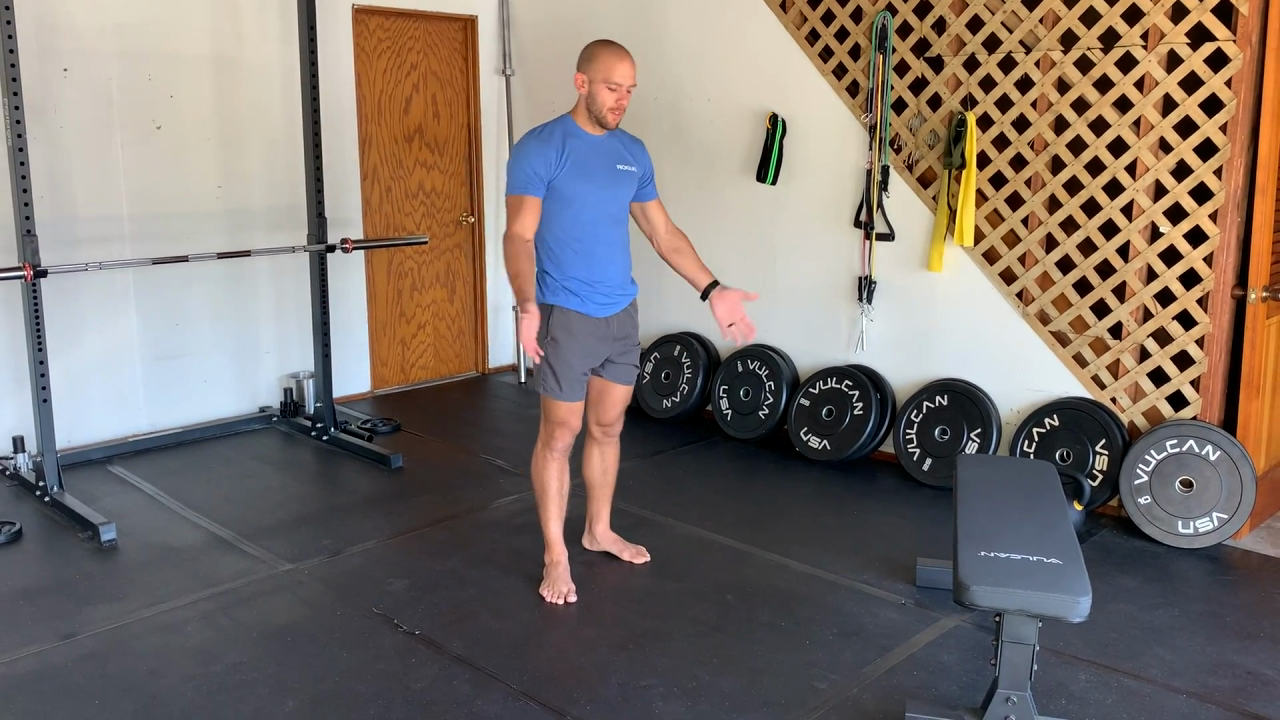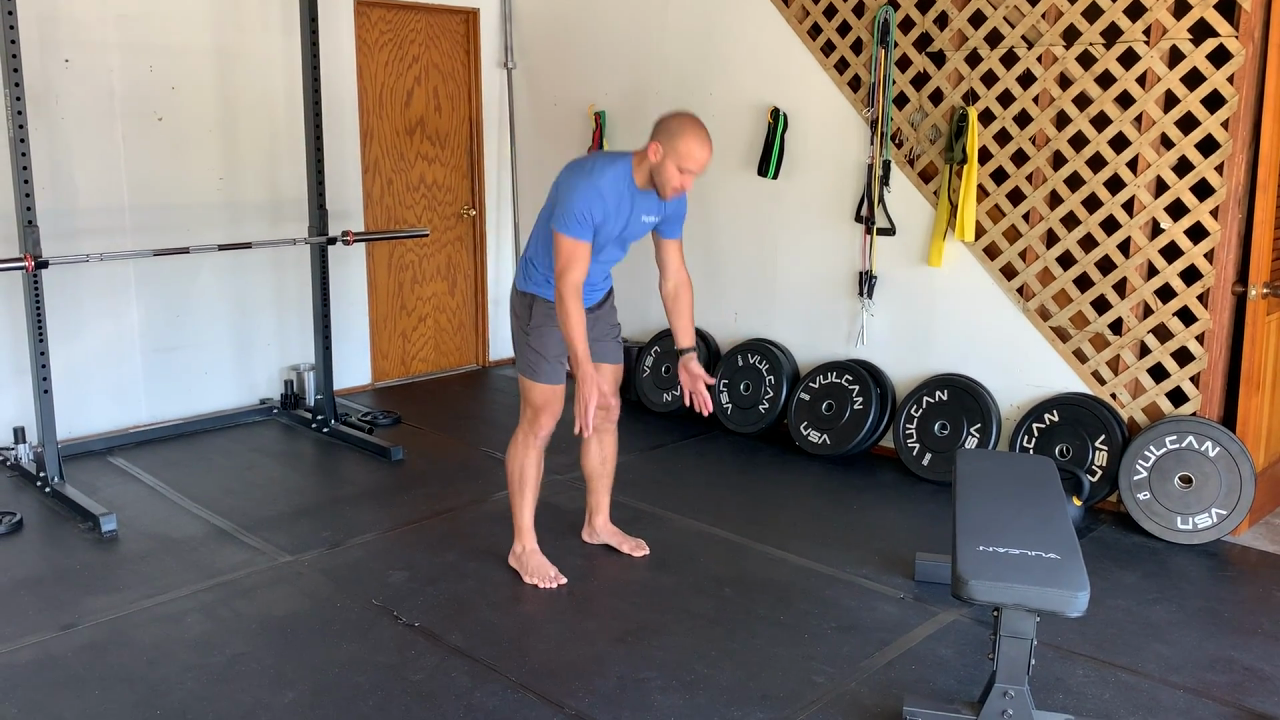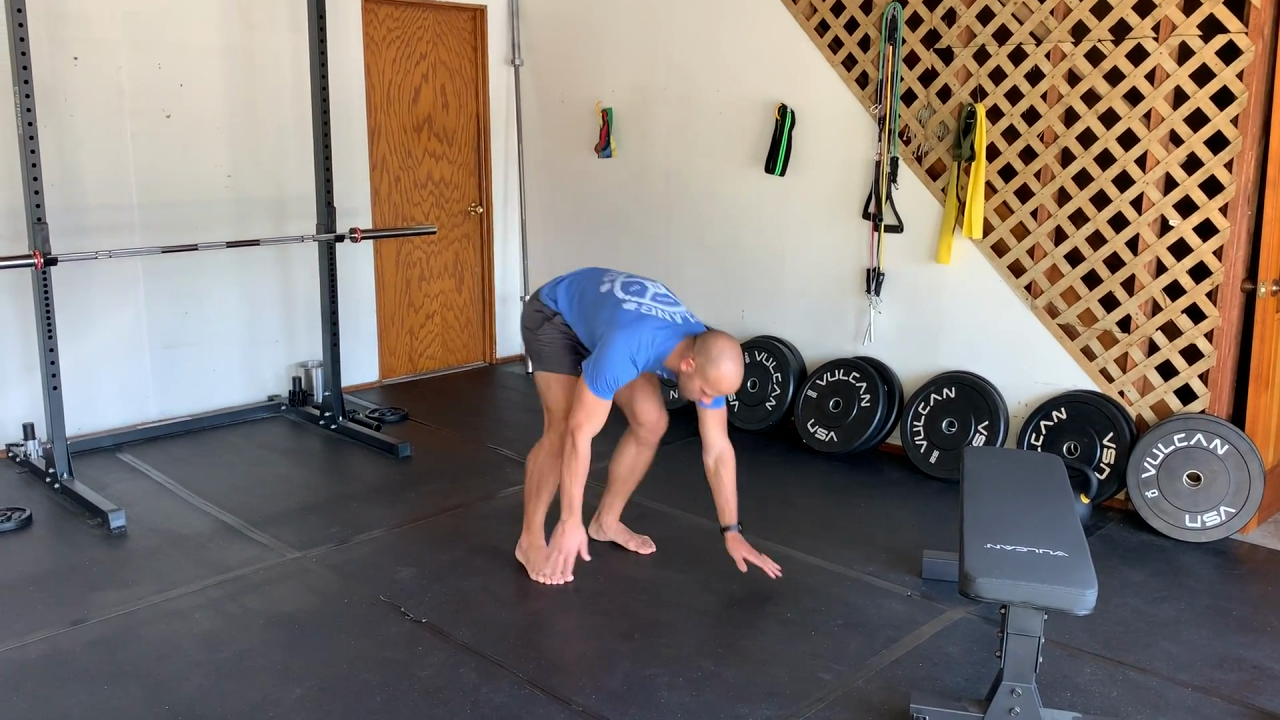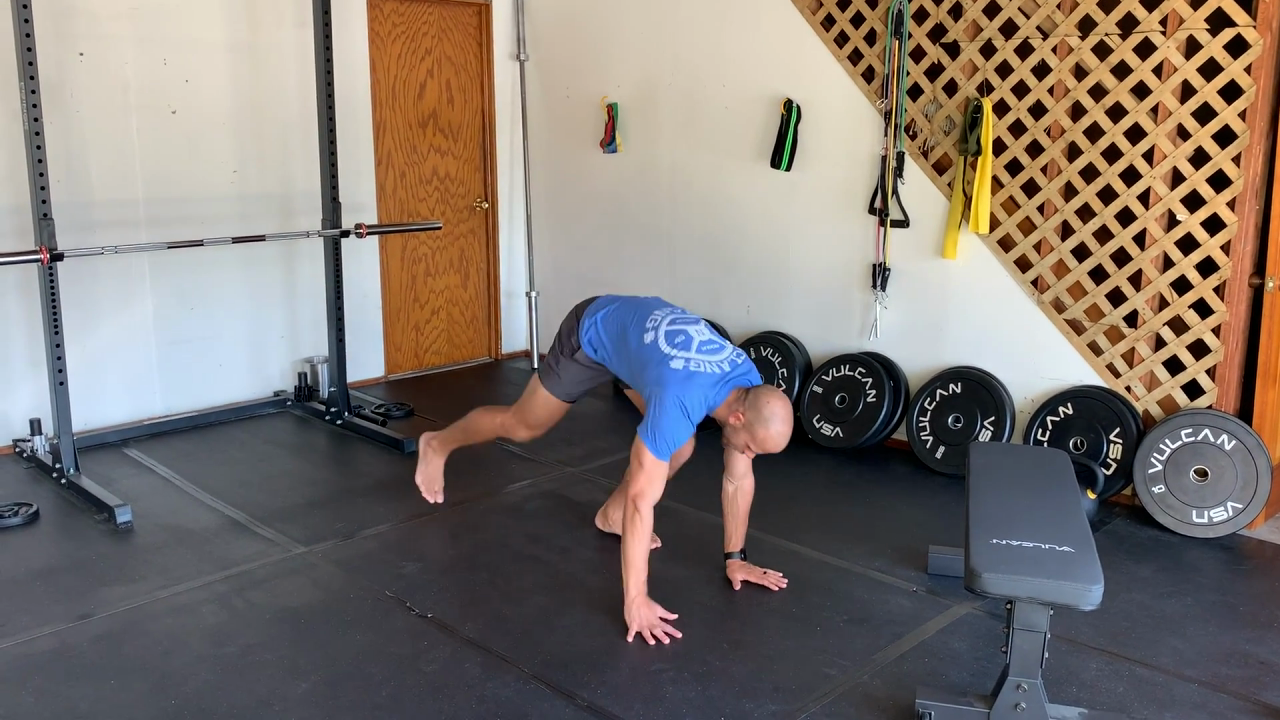
dt=0.5s
person 1, frame 1
left shoulder: (633, 152)
right shoulder: (539, 148)
left elbow: (662, 232)
right elbow: (520, 235)
left wrist: (713, 290)
right wrist: (526, 304)
left hip: (622, 314)
right hip: (566, 317)
left knee: (607, 428)
right knee: (560, 435)
left ankle: (598, 530)
right ankle: (555, 555)
person 1, frame 2
left shoulder: (669, 196)
right shoulder: (588, 185)
left elbow: (675, 277)
right elbow: (568, 284)
left wrist: (687, 354)
right wrist: (584, 369)
left hip: (597, 300)
right hip: (544, 298)
left knee: (606, 412)
right knee: (540, 420)
left ankle: (598, 522)
right ankle: (524, 545)
person 1, frame 3
left shoulder: (709, 357)
right shoulder: (622, 349)
left elbow: (718, 450)
right elbow: (580, 435)
left wrist: (733, 532)
right wrist: (571, 521)
left hip: (602, 311)
right hip: (553, 313)
left knee: (652, 423)
right knee: (564, 427)
left ankle: (605, 520)
right ankle: (531, 538)
person 1, frame 4
left shoulder: (752, 391)
right shoulder: (680, 402)
left elbow: (738, 479)
right elbow: (641, 500)
left wrist: (736, 556)
right wrist: (635, 600)
left hip: (641, 328)
right hip: (592, 334)
left knee: (679, 449)
right knee: (524, 423)
left ankle: (612, 515)
right ankle: (437, 445)
